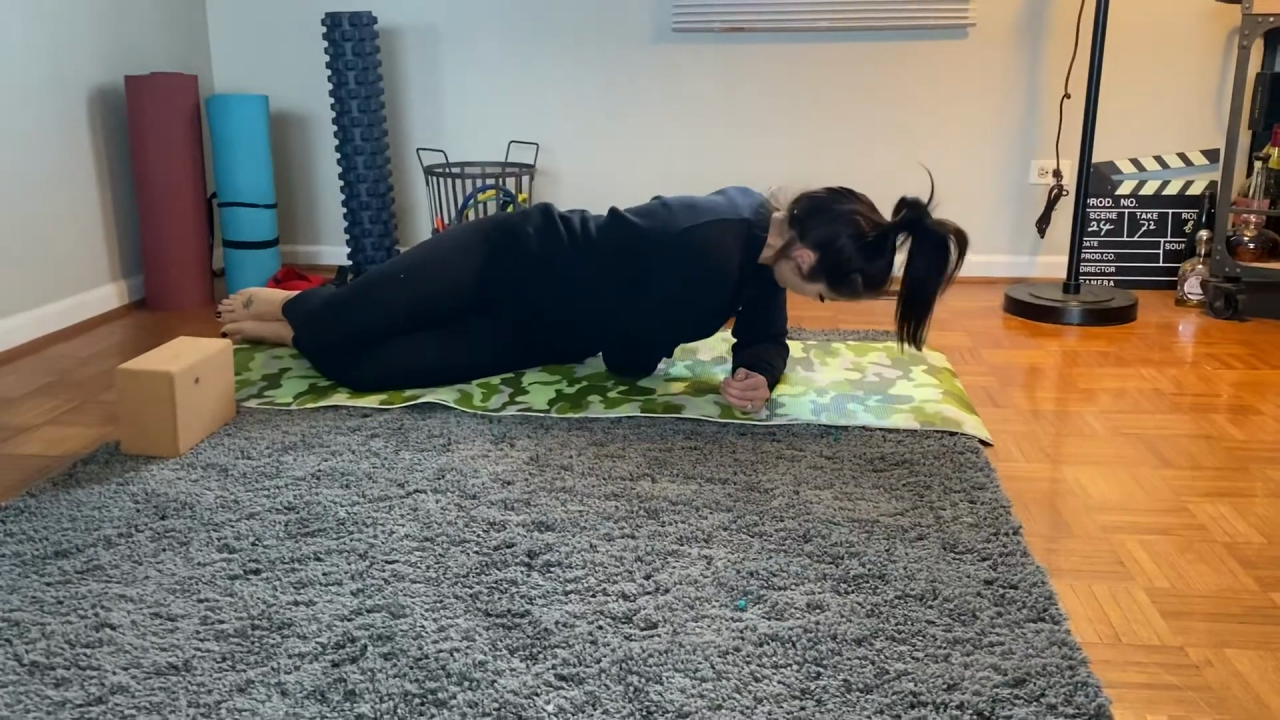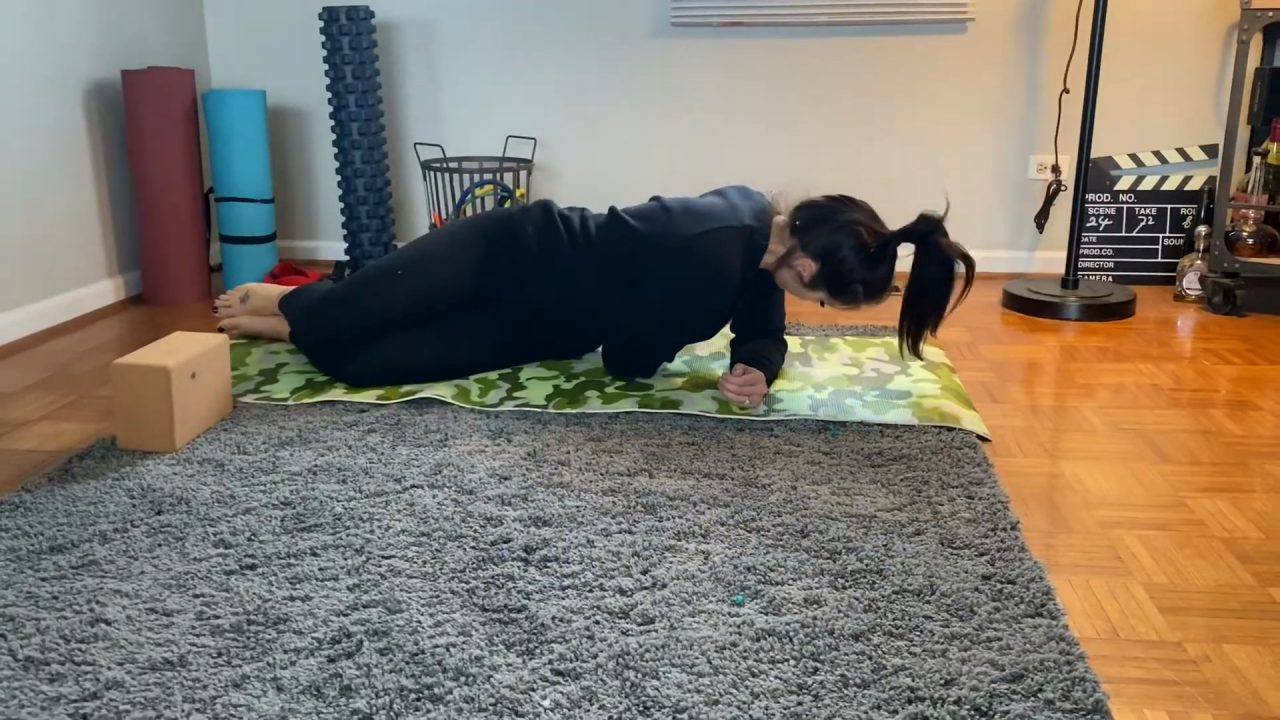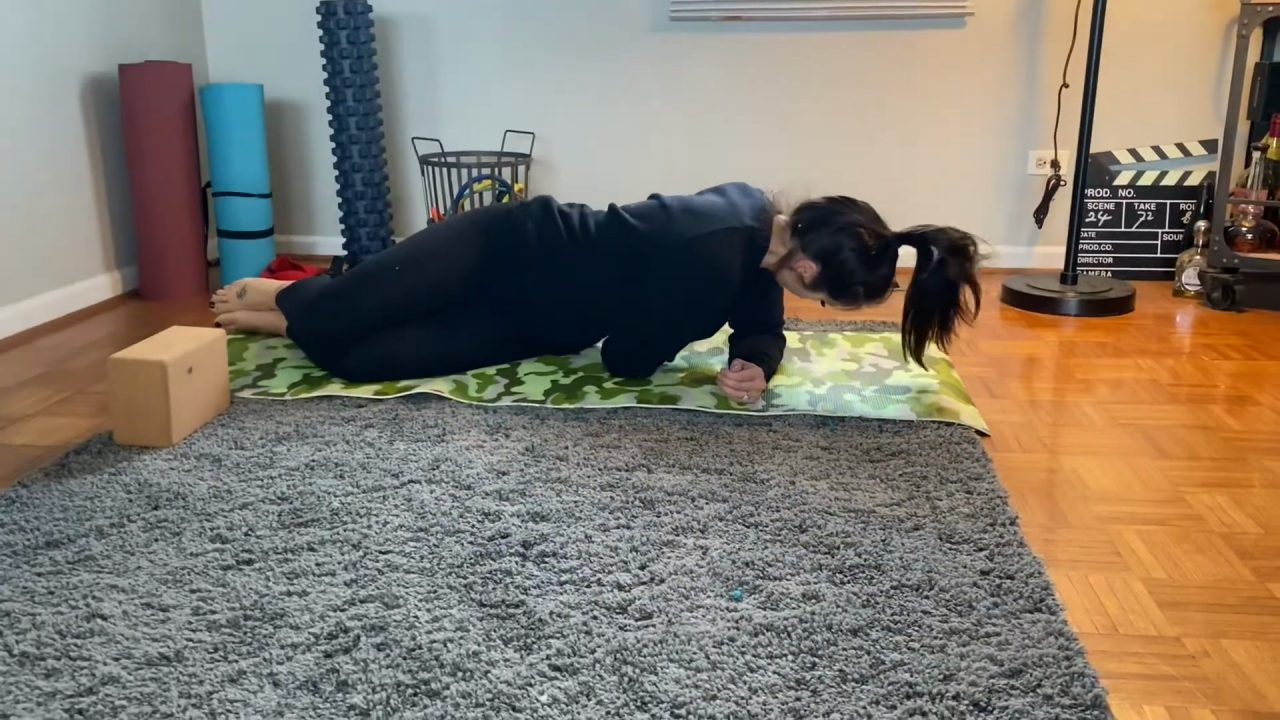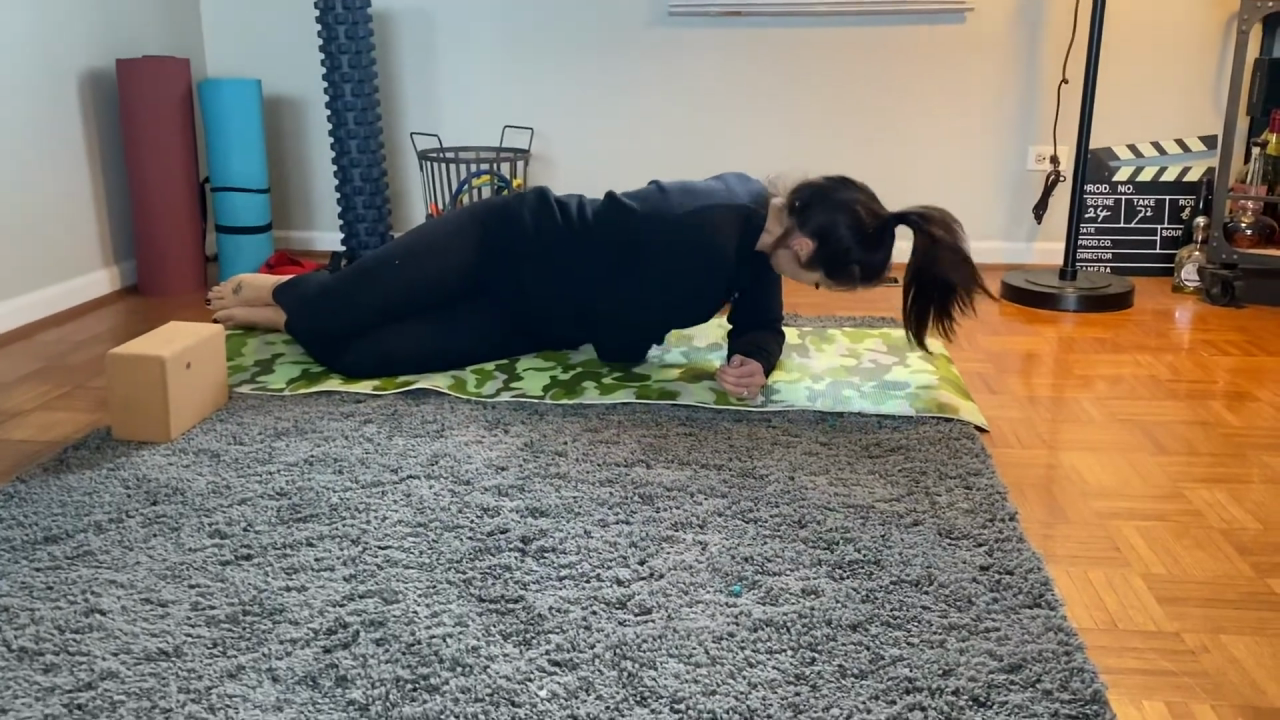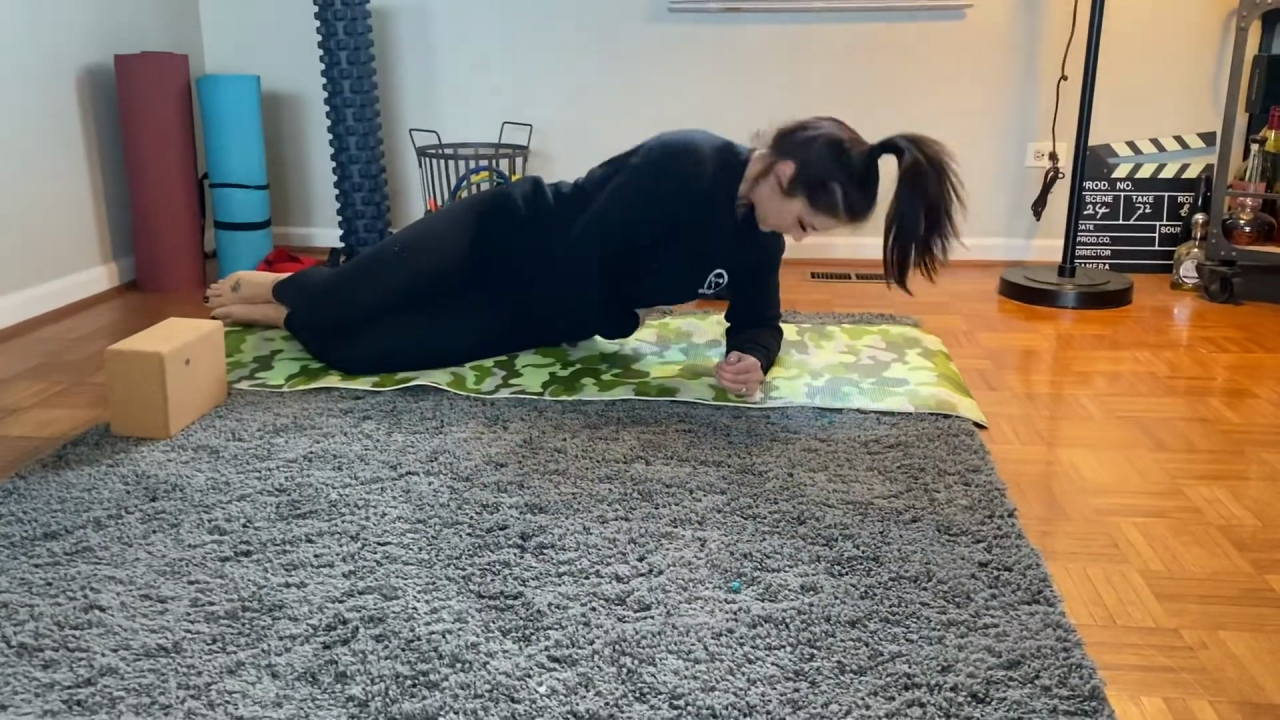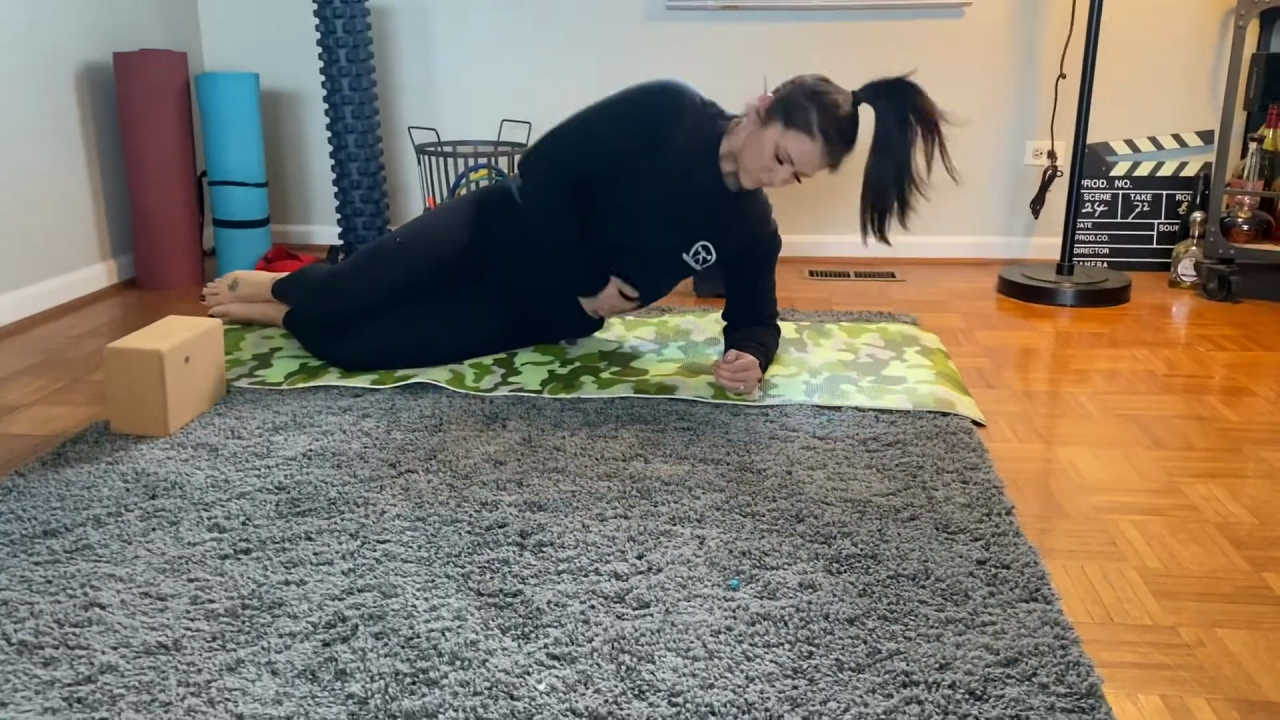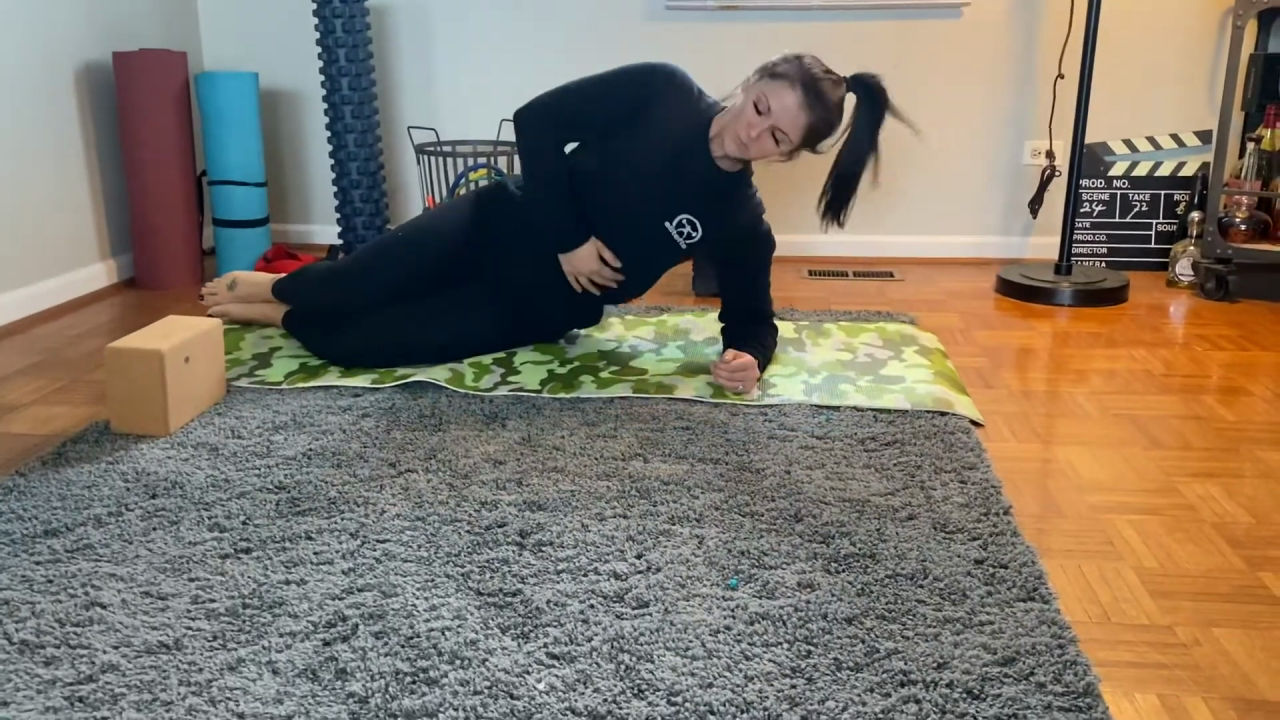
dt=0.3s
person 1, frame 1
left shoulder: (762, 230)
right shoulder: (711, 252)
left elbow: (764, 336)
right elbow: (630, 357)
left wrist: (757, 376)
right wrist: (660, 340)
right hip: (504, 259)
right knee: (345, 325)
left ankle: (283, 326)
right ankle: (283, 306)
person 1, frame 2
left shoulder: (760, 223)
right shoulder: (712, 260)
left elbow: (763, 331)
right elbow: (629, 358)
left wrist: (754, 372)
right wrist: (659, 336)
right hip: (506, 253)
left knee: (361, 365)
right knee: (345, 316)
left ankle: (280, 324)
right ankle: (277, 302)
person 1, frame 3
left shoulder: (758, 221)
right shoulder: (713, 263)
left elbow: (762, 329)
right elbow: (628, 359)
left wrist: (752, 366)
right wrist: (663, 330)
right hip: (504, 249)
right knee: (342, 314)
left ankle: (277, 319)
right ankle: (278, 296)
person 1, frame 4
left shoulder: (759, 229)
right shoulder: (711, 233)
left elbow: (759, 324)
right elbow: (621, 342)
left wrist: (751, 364)
right wrist: (654, 329)
left hip: (538, 321)
right hip: (501, 241)
left knee: (362, 357)
right knee: (344, 308)
left ankle: (277, 316)
right ankle: (273, 290)
person 1, frame 5
left shoulder: (756, 241)
right shoulder: (689, 166)
left elbow: (759, 321)
right elbow: (583, 254)
left wrist: (750, 359)
right wrist: (622, 318)
left hip: (543, 315)
right hip: (498, 235)
left knee: (353, 352)
right knee: (339, 305)
left ankle: (274, 316)
right ankle: (278, 288)
person 1, frame 6
left shoulder: (751, 231)
right shoulder: (668, 112)
left elbow: (755, 318)
right elbow: (547, 166)
left wrist: (748, 358)
right wrist: (586, 282)
left hip: (542, 314)
right hip: (499, 229)
left knee: (357, 349)
right knee: (351, 293)
left ankle: (279, 321)
right ankle: (276, 288)
person 1, frame 7
left shoulder: (741, 225)
right shoulder: (662, 91)
left elbow: (751, 315)
right elbow: (537, 120)
left wrist: (747, 357)
right wrist: (568, 240)
left hip: (539, 311)
right hip: (497, 226)
left knee: (353, 344)
right knee: (349, 289)
left ankle: (276, 318)
right ankle: (269, 286)
